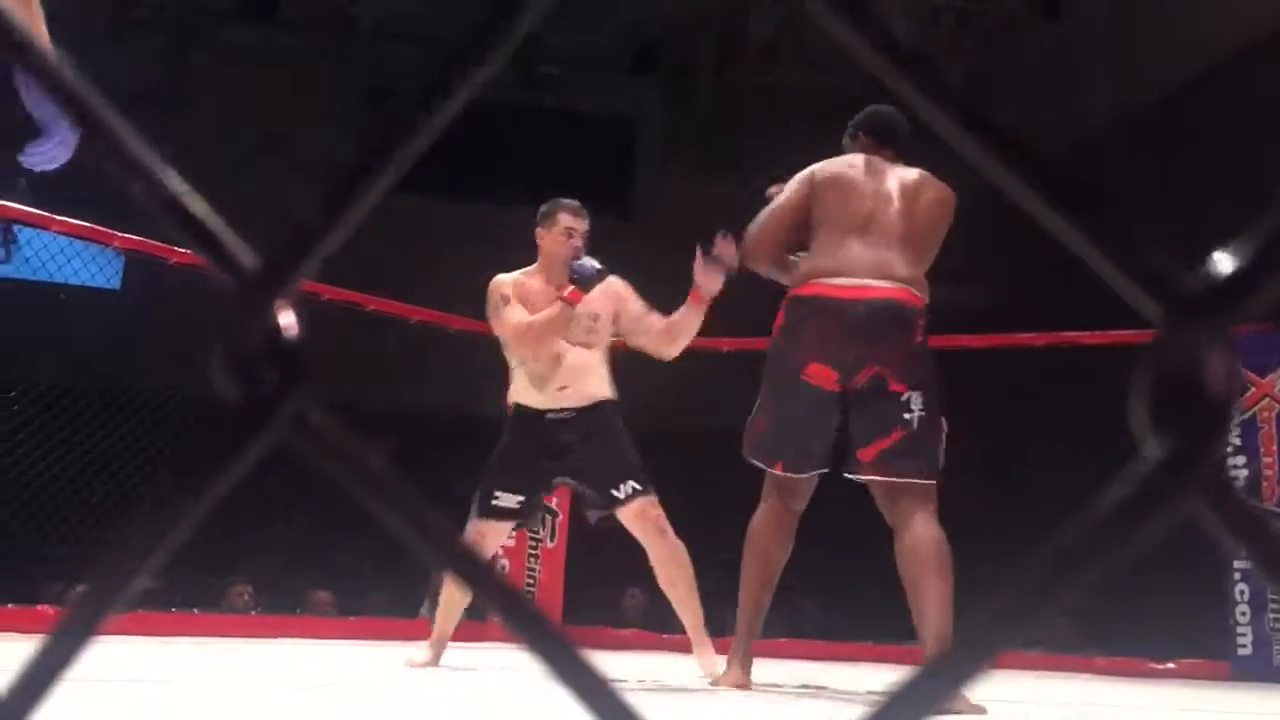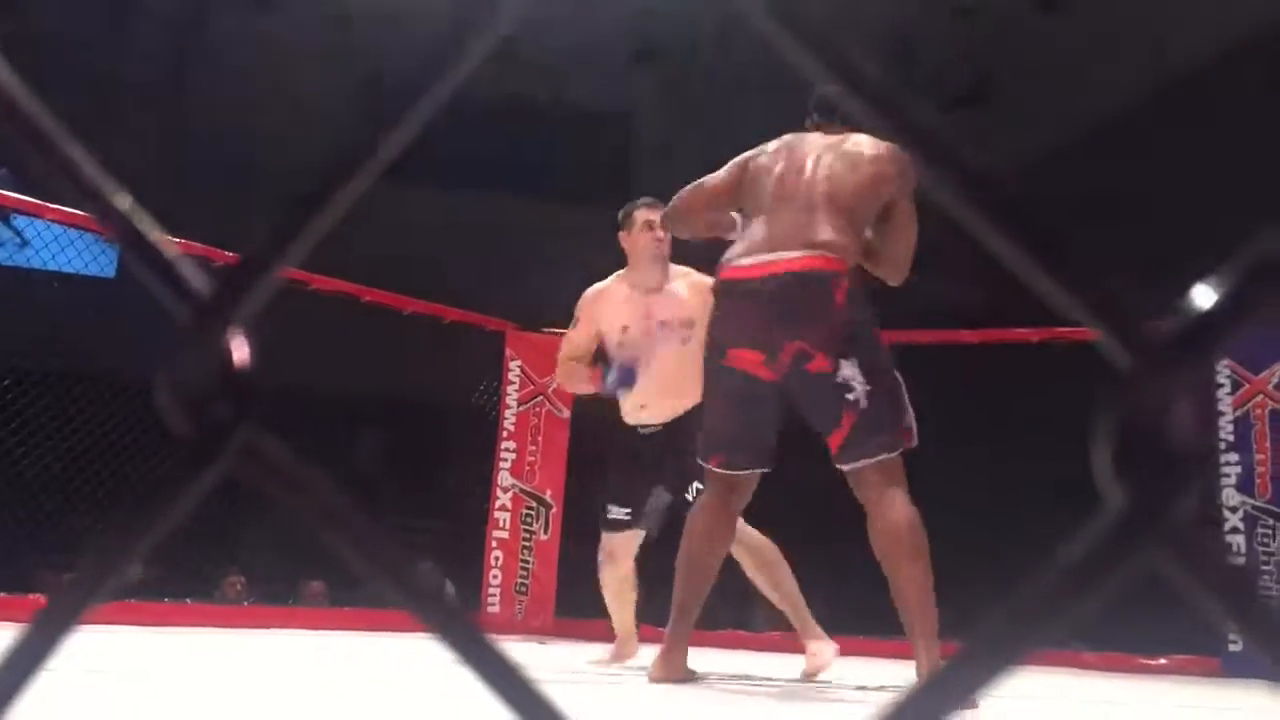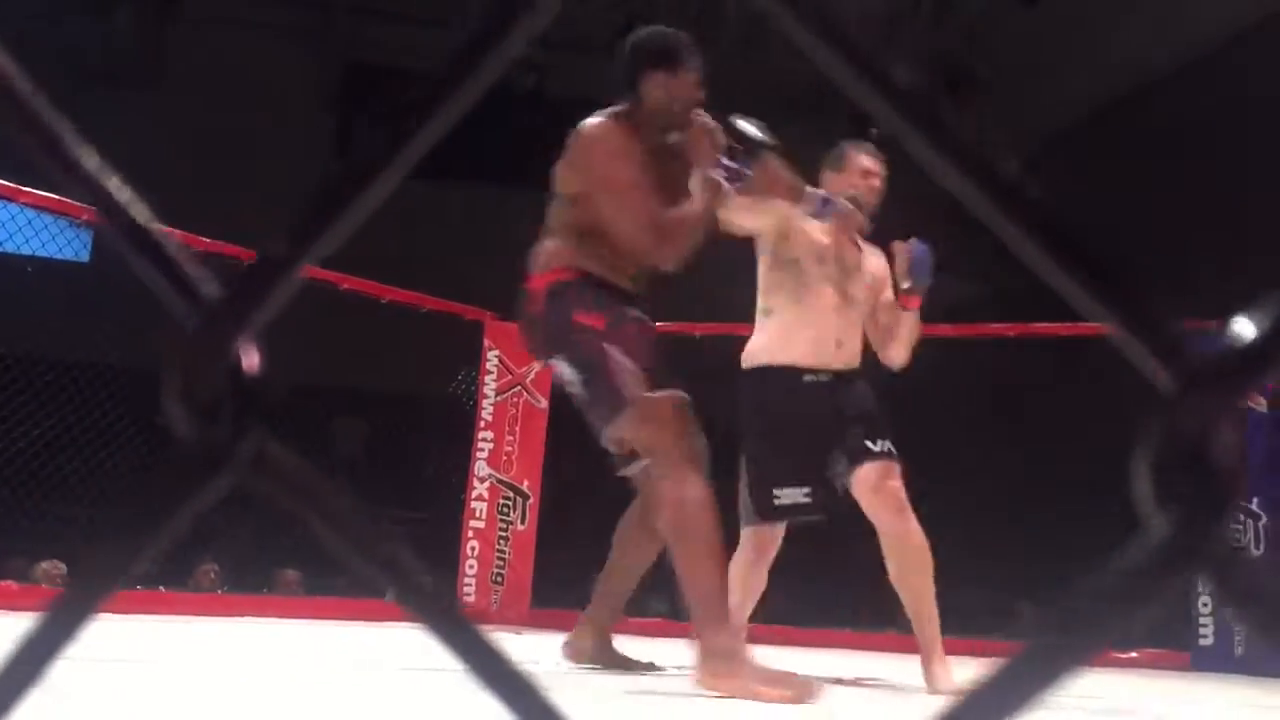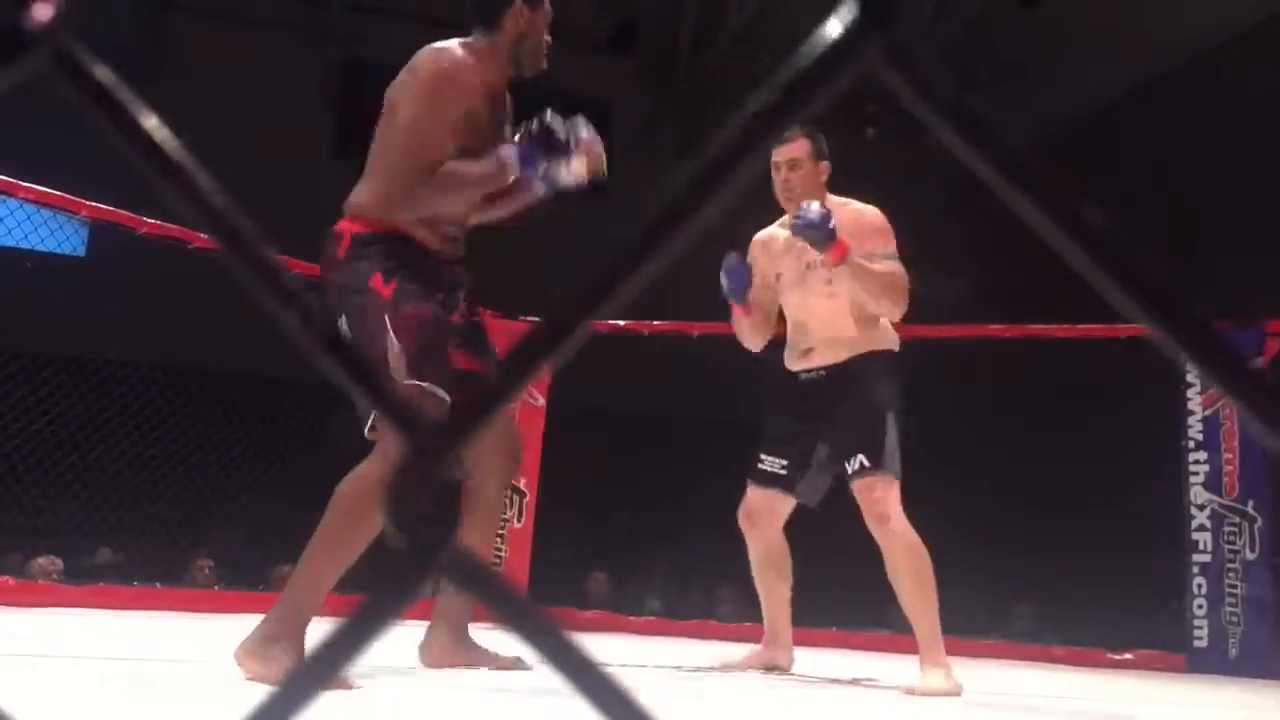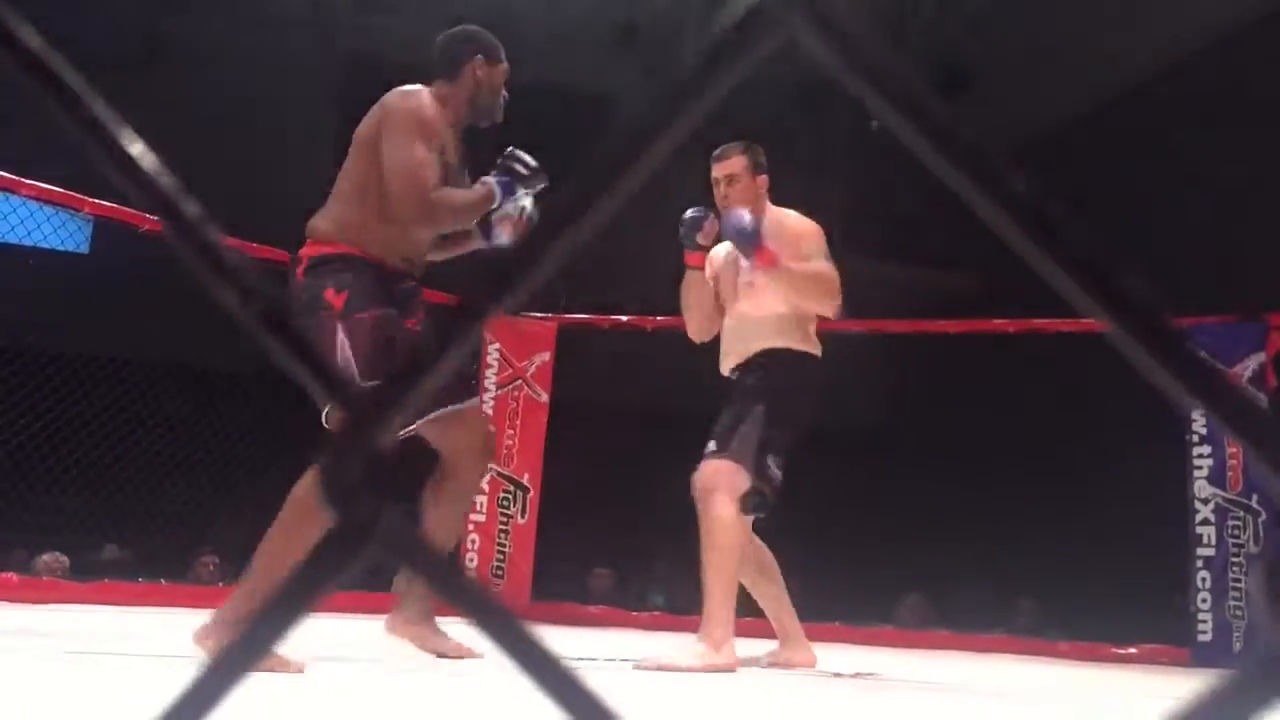
dt=0.5s
person 1, frame 1
left shoulder: (822, 173)
right shoulder: (938, 194)
left elbow: (759, 249)
left hip: (816, 320)
right hip: (894, 324)
left knee: (784, 493)
right knee: (912, 507)
left ankle: (738, 662)
person 1, frame 2
left shoulder: (764, 157)
right shoulder: (889, 161)
left elbow: (682, 217)
right elbow: (895, 270)
left hip: (739, 300)
right hip: (819, 297)
left knee: (724, 490)
right knee: (883, 484)
left ankle: (672, 650)
right ankle: (931, 666)
person 1, frame 3
left shoulder: (679, 133)
right shoulder: (603, 141)
right elbow: (665, 250)
right wrist: (710, 176)
left hip: (604, 310)
right hip: (571, 305)
left knee: (666, 476)
right knee: (680, 455)
left ankle: (592, 632)
right ankle: (721, 654)
person 1, frame 4
left shoulder: (492, 92)
right shoulder: (447, 67)
right elbow: (414, 189)
left wrist: (552, 172)
right wrist: (515, 160)
left hip: (433, 272)
right hip: (382, 261)
left knee: (495, 452)
right knee: (409, 446)
left ankle: (448, 630)
right ankle: (275, 636)
person 1, frame 5
left shoulder: (441, 139)
right shoulder: (413, 106)
right elbow: (413, 212)
left wrist: (491, 230)
right wrist: (495, 188)
left hip: (395, 290)
right hip: (343, 280)
left knee: (471, 444)
left ankle: (412, 609)
right ankle: (235, 622)
person 2, frame 1
left shoulder: (609, 290)
right shoulder: (507, 288)
left elbow: (667, 341)
right elbow: (525, 343)
left wrist: (702, 292)
right wrist: (572, 295)
left hip: (595, 420)
right hip: (532, 426)
left knee: (652, 524)
right knee: (479, 539)
left ankle: (703, 644)
right ankle: (437, 643)
person 2, frame 2
left shoulder: (703, 289)
right shoulder: (599, 300)
right elbow: (567, 370)
right wrist: (603, 377)
left hip: (695, 425)
right hip: (640, 437)
left knee: (726, 528)
right knee: (614, 554)
left ankle: (812, 636)
right ankle: (625, 638)
person 2, frame 3
left shoulder: (873, 264)
right shoulder: (788, 221)
left elbow: (893, 356)
right elbow: (737, 211)
left wrist: (911, 293)
right wrist: (808, 200)
left hip: (842, 388)
right hip: (777, 391)
left knee: (888, 501)
right knee: (762, 541)
left ankle: (933, 657)
person 2, frame 4
left shoulder: (862, 220)
right shoulder: (766, 242)
left elbow: (893, 305)
right elbow: (754, 337)
left wrist: (833, 247)
right wrist: (741, 299)
left hip: (861, 374)
right hip: (803, 384)
left knee: (881, 508)
right knee: (757, 514)
left ankle: (934, 659)
right ankle: (778, 642)
person 2, frame 5
left shoulder: (792, 229)
right shoulder: (720, 252)
left elbow: (828, 299)
right elbow: (700, 329)
left wrist: (761, 251)
right wrist: (694, 255)
left hip: (780, 371)
right hip: (744, 382)
left knee: (713, 485)
right knee: (728, 521)
left ankle: (715, 642)
right ankle: (794, 642)
